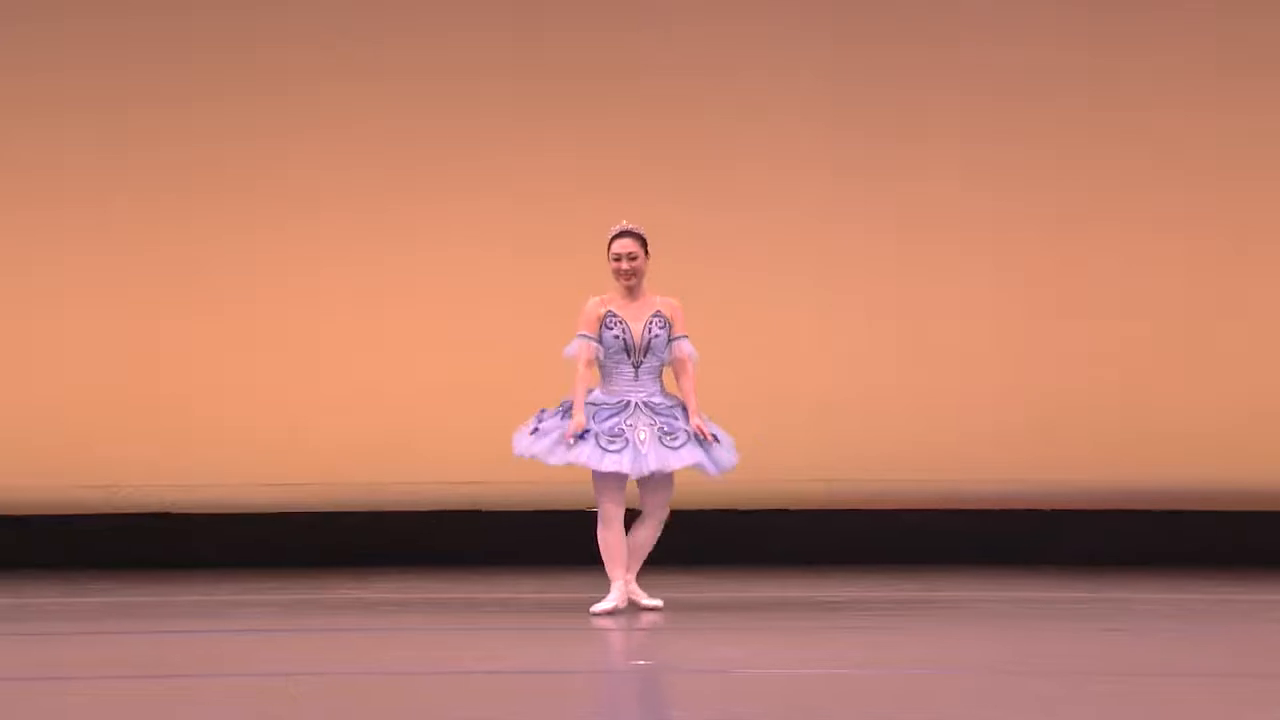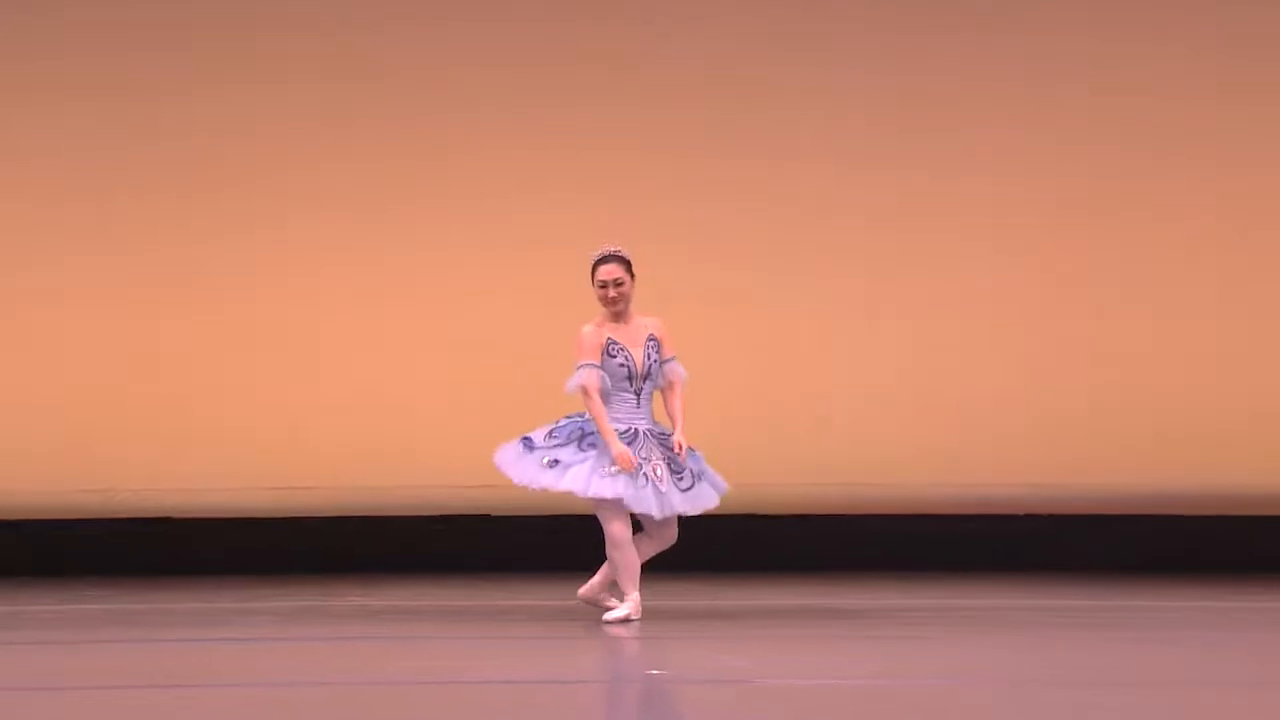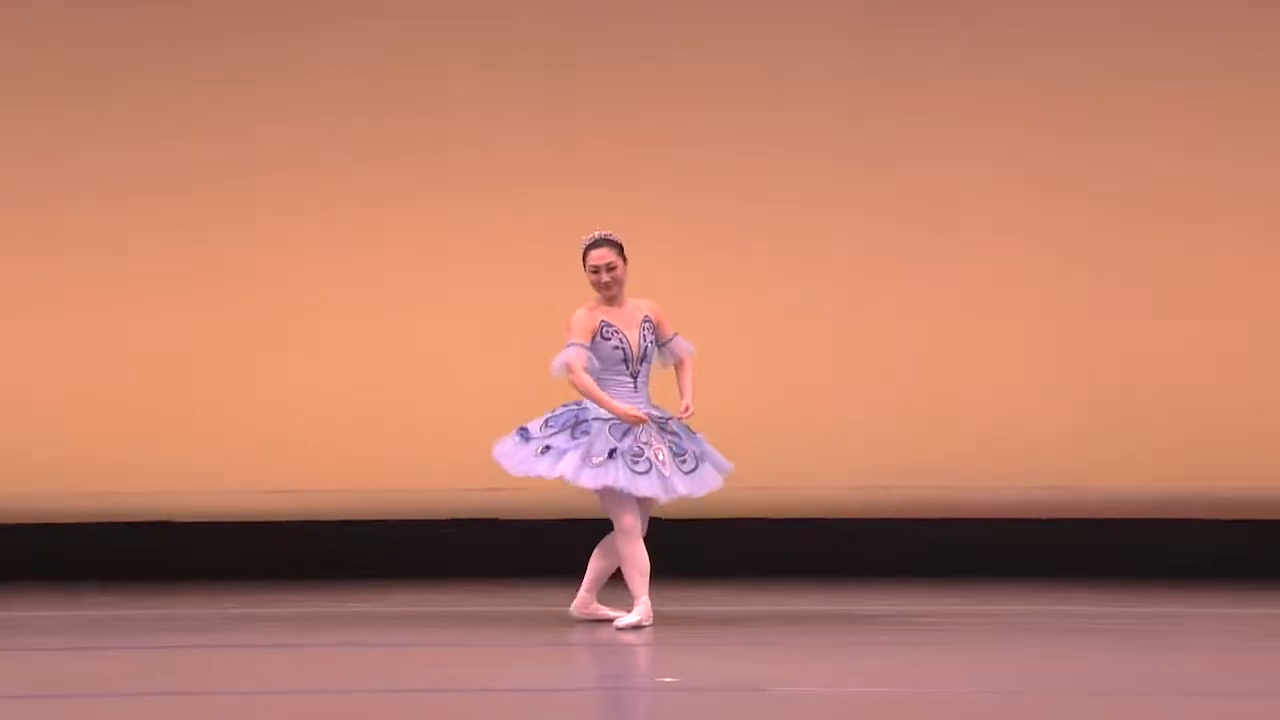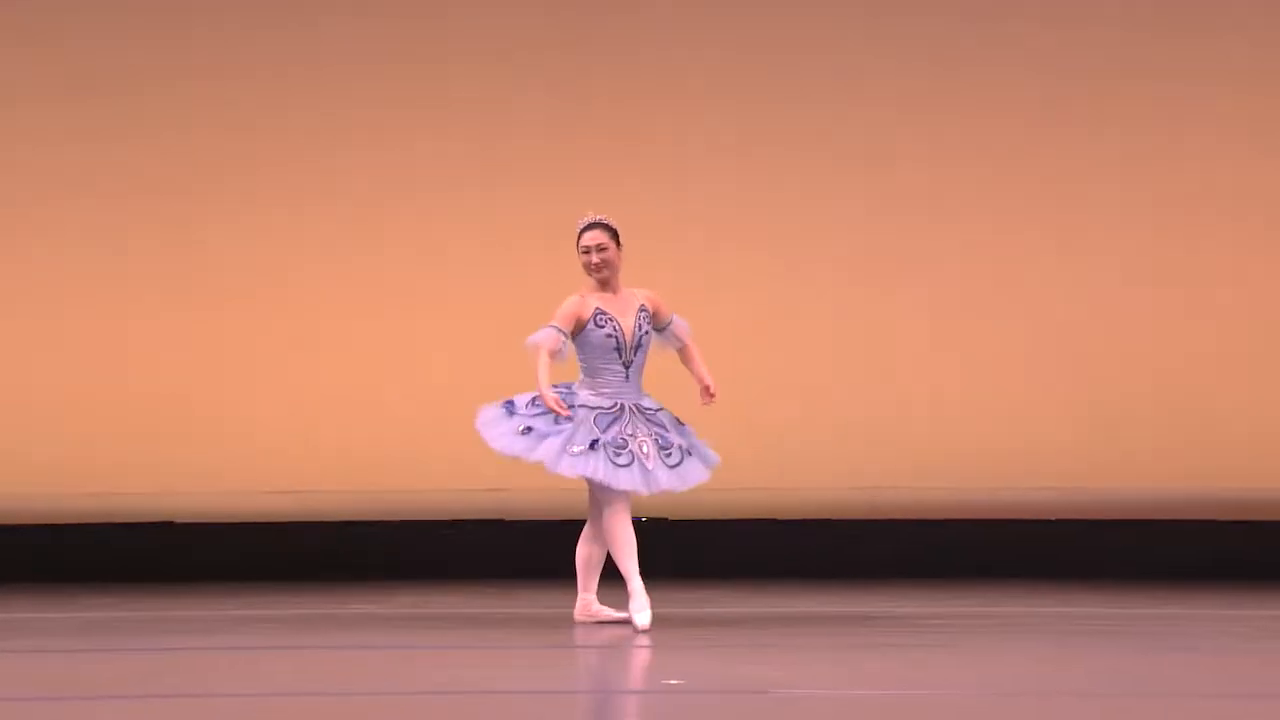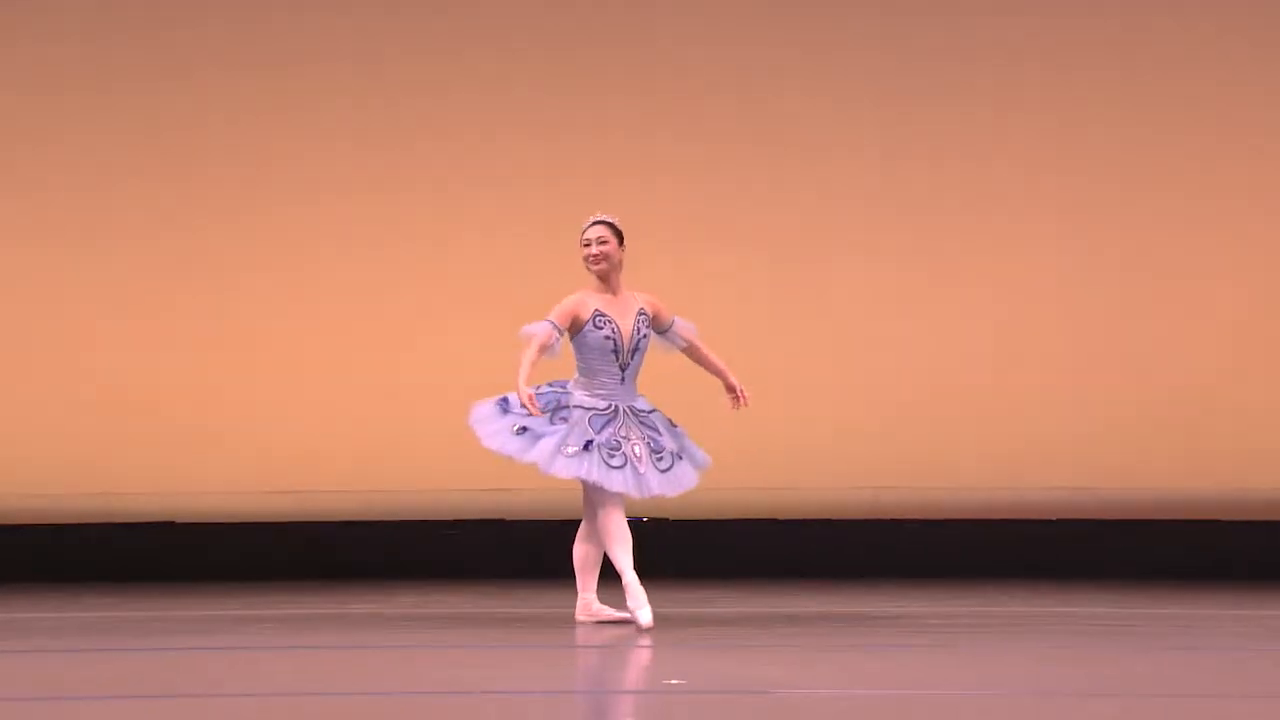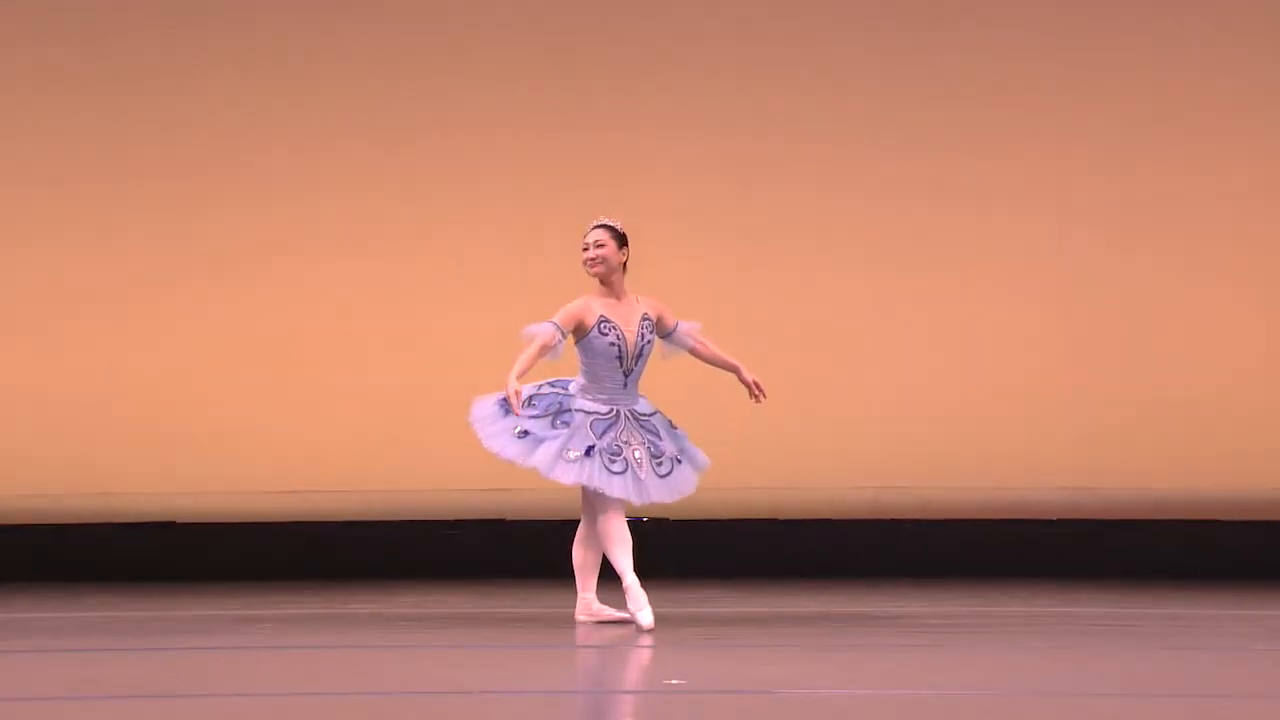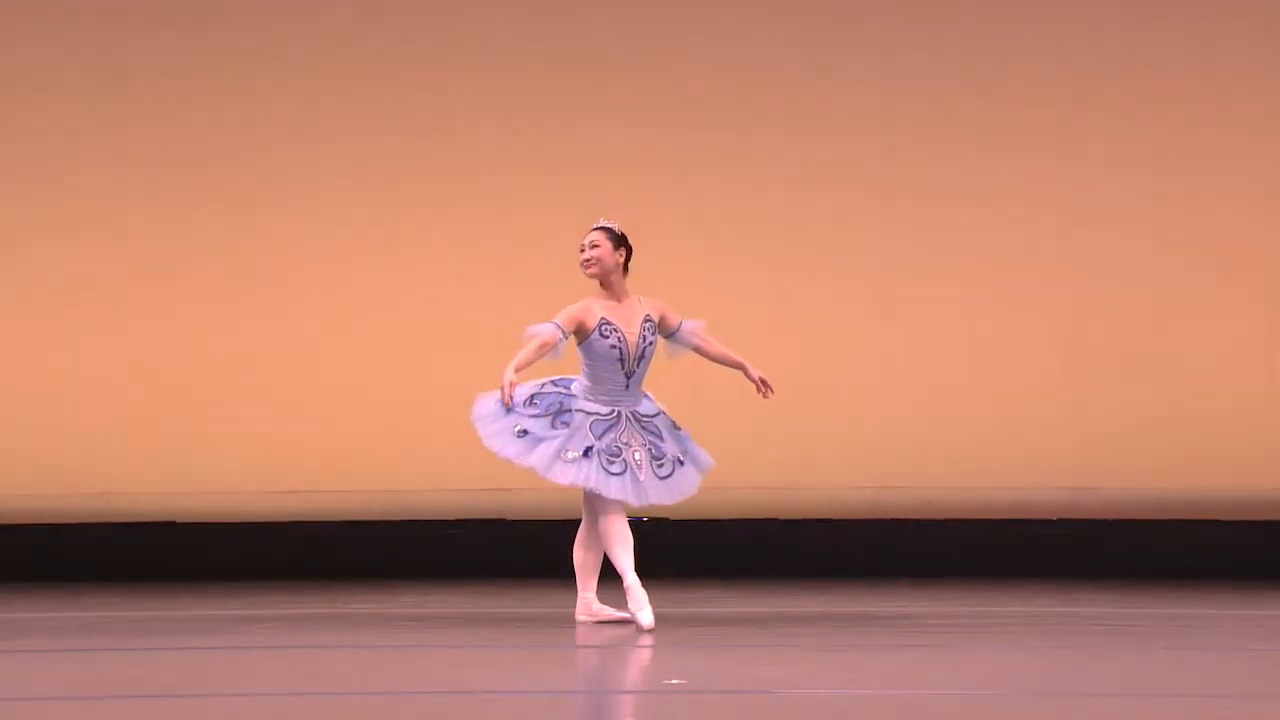
dt=0.3s
person 1, frame 1
left shoulder: (669, 308)
right shoulder: (596, 308)
left elbow: (683, 364)
right elbow: (583, 364)
left wrist: (693, 414)
right wrist: (577, 413)
left hip: (656, 415)
right hip: (608, 413)
left knee: (657, 507)
right knee: (609, 507)
left ankle: (628, 581)
right ankle: (616, 589)
person 1, frame 2
left shoulder: (655, 328)
right shoulder: (592, 334)
left elbow: (672, 384)
right elbow: (590, 393)
left wrist: (679, 431)
right wrist: (615, 446)
left hip: (649, 441)
right hip: (602, 442)
left knee: (664, 535)
right knee: (618, 530)
left ankle: (596, 587)
right ankle: (631, 598)
person 1, frame 3
left shoulder: (651, 311)
right shoulder: (585, 318)
left elbow: (681, 358)
right elbow: (573, 371)
left wrist: (687, 397)
right wrist: (615, 407)
left hip: (647, 427)
right hip: (600, 428)
left knee: (633, 526)
right knee: (627, 522)
left ankle: (585, 600)
right ankle: (641, 603)
person 1, frame 4
left shoulder: (647, 300)
right shoulder: (578, 305)
left elbow: (680, 339)
right elbow: (546, 348)
left wrist: (703, 377)
right wrist: (544, 388)
left hip: (636, 415)
right hip: (591, 415)
left knee: (603, 511)
right knee: (614, 504)
left ankle: (587, 602)
right ankle: (637, 591)
person 1, frame 5
left shoulder: (646, 305)
right shoulder: (577, 305)
left elbow: (687, 341)
right elbow: (538, 341)
left wrist: (726, 377)
right wrist: (522, 382)
left hip: (629, 416)
right hip: (586, 415)
left knee: (597, 510)
right knee: (608, 504)
left ankle: (587, 601)
right ankle: (632, 584)
person 1, frame 6
left shoulder: (650, 309)
right shoulder: (582, 309)
left elbow: (693, 341)
right elbow: (541, 341)
left wrist: (739, 370)
right wrist: (514, 377)
left hip: (630, 418)
right hip: (588, 417)
left knee: (596, 510)
right knee: (608, 507)
left ankle: (587, 601)
right ankle: (632, 584)
person 1, frame 7
left shoulder: (653, 309)
right shoulder: (583, 311)
left elbow: (697, 339)
right elbow: (543, 340)
left wrist: (744, 366)
right wrist: (511, 369)
left hip: (632, 419)
right hip: (590, 417)
left knee: (598, 511)
right knee: (608, 507)
left ankle: (587, 601)
